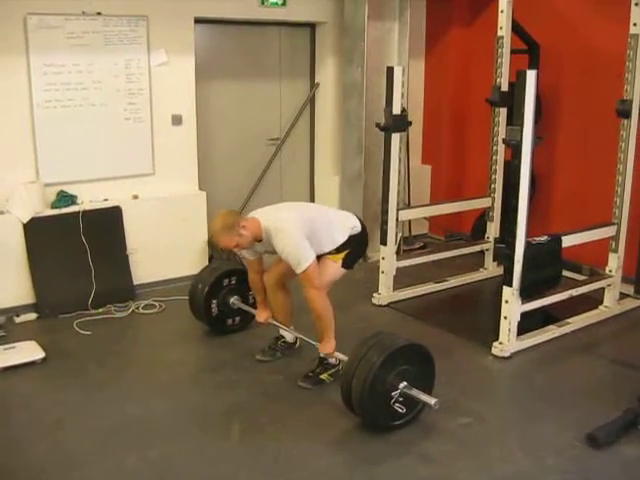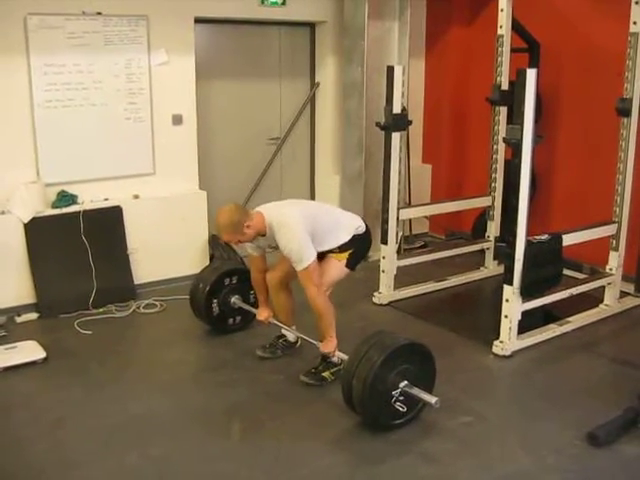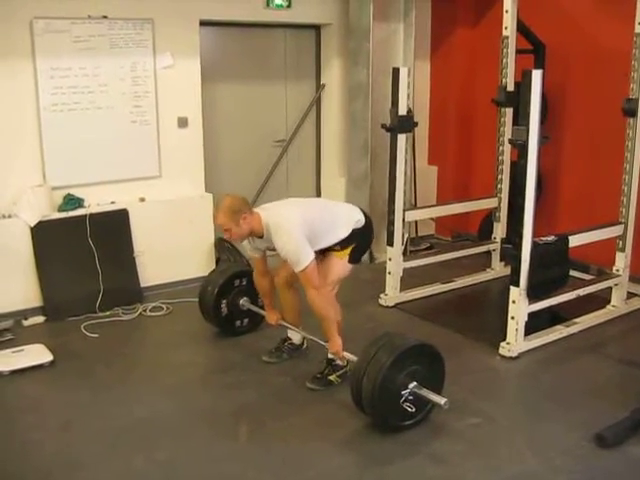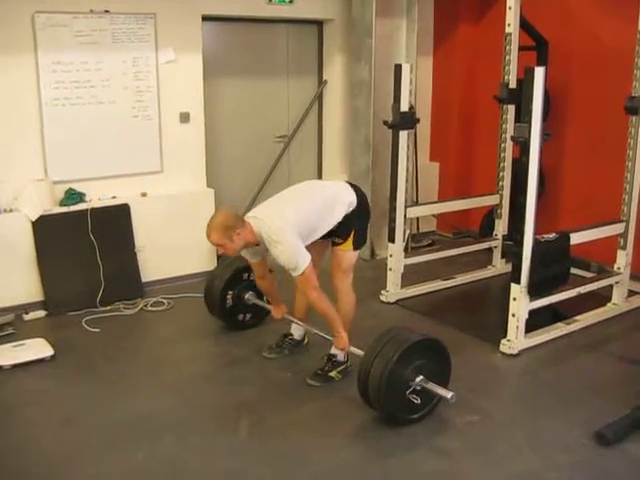
dt=0.4s
person 1, frame 1
left shoulder: (285, 235)
right shoulder: (249, 231)
left elbow: (314, 289)
right elbow: (256, 273)
left wrist: (328, 339)
right wrist: (262, 306)
left hip: (350, 235)
right hip: (322, 233)
left knee: (313, 291)
right knee: (272, 279)
left ankle: (330, 361)
right ankle: (287, 339)
person 1, frame 2
left shoulder: (289, 231)
right shoulder: (252, 226)
left elbow: (313, 288)
right elbow: (258, 271)
left wrist: (330, 338)
right wrist: (263, 305)
left hip: (353, 235)
right hip: (322, 235)
left knee: (318, 289)
right knee: (274, 279)
left ankle: (331, 359)
right ankle: (289, 338)
person 1, frame 3
left shoulder: (286, 233)
right shoulder: (251, 230)
left elbow: (314, 289)
right elbow: (261, 274)
left wrist: (334, 338)
right wrist: (270, 308)
left hip: (354, 228)
right hip: (327, 229)
left knee: (324, 288)
right knee: (282, 279)
left ankle: (337, 362)
right ankle: (295, 340)
person 1, frame 4
left shoulder: (280, 240)
right shoulder: (246, 232)
left elbow: (313, 290)
right elbow: (262, 276)
left wrist: (340, 333)
right wrist: (276, 305)
left hip: (350, 205)
right hip: (325, 201)
left knee: (340, 280)
right knee: (302, 275)
left ankle: (339, 358)
right ankle: (297, 336)
